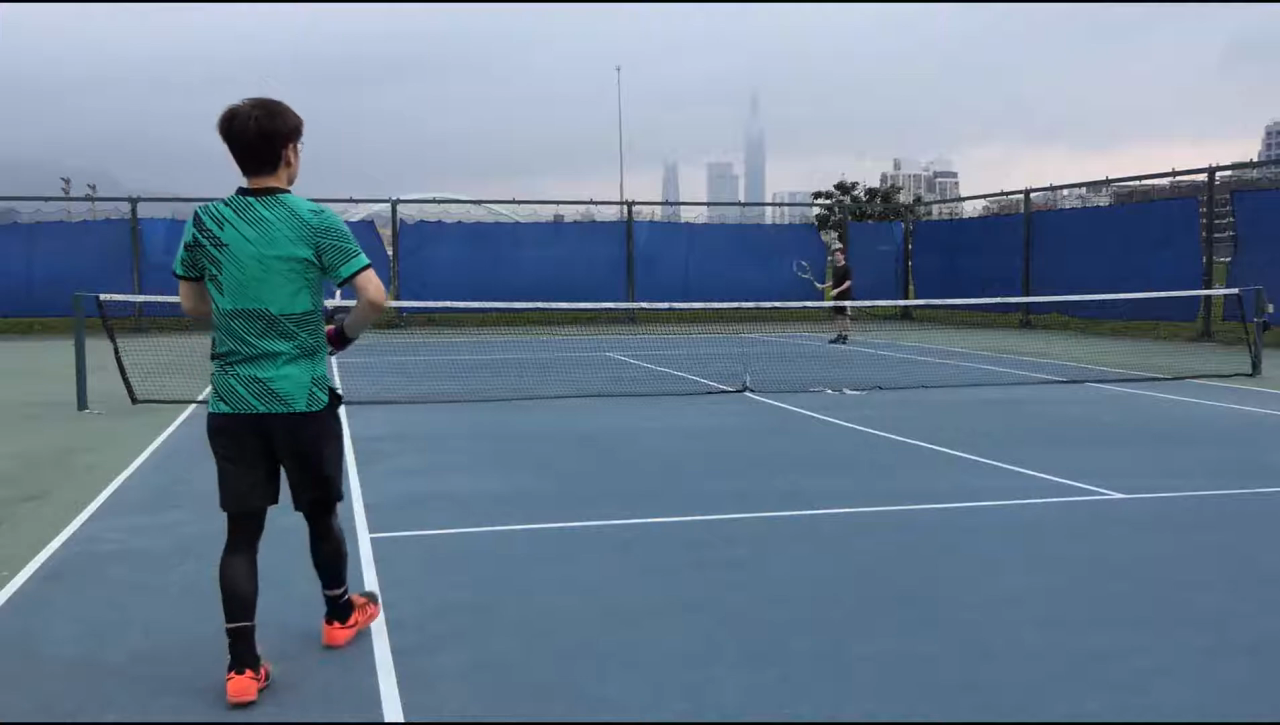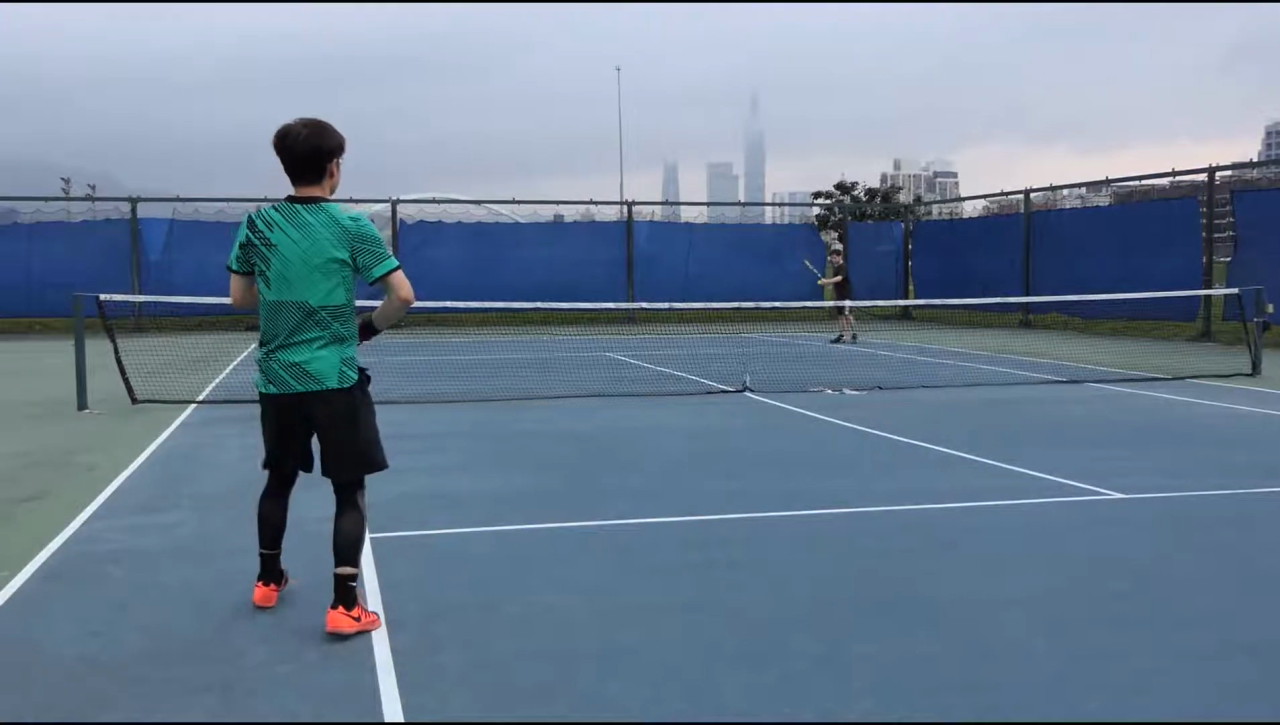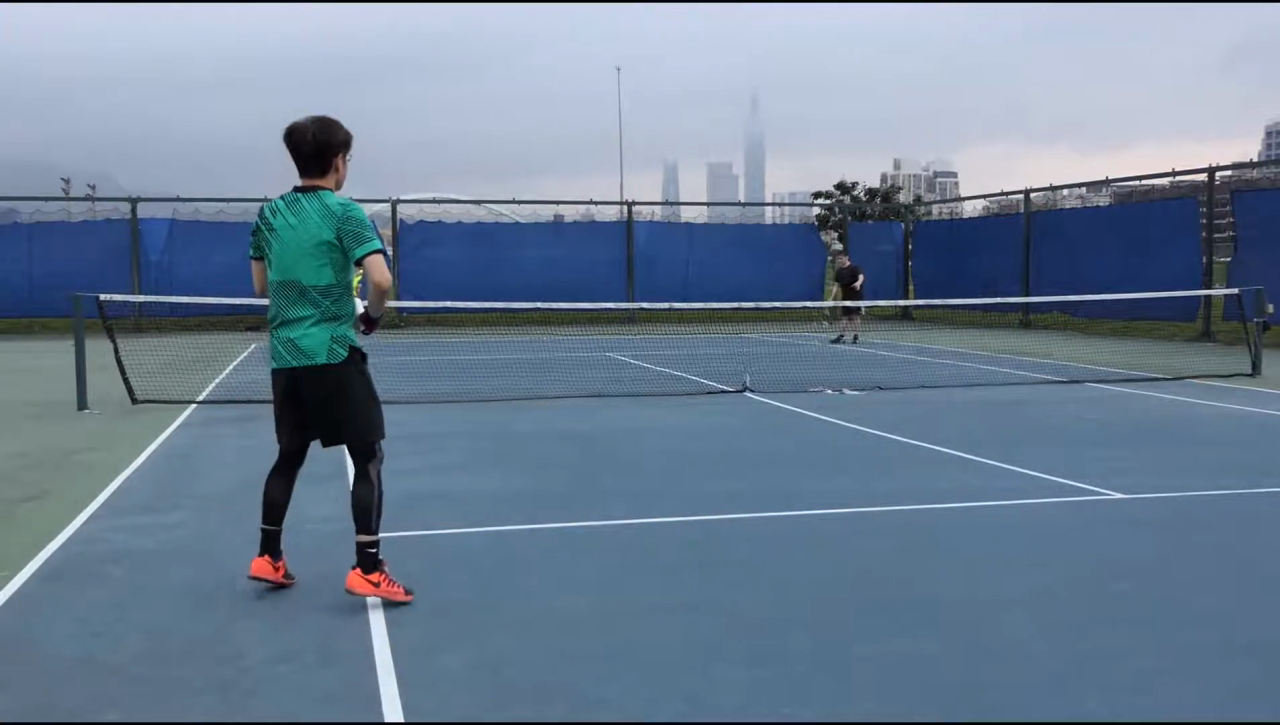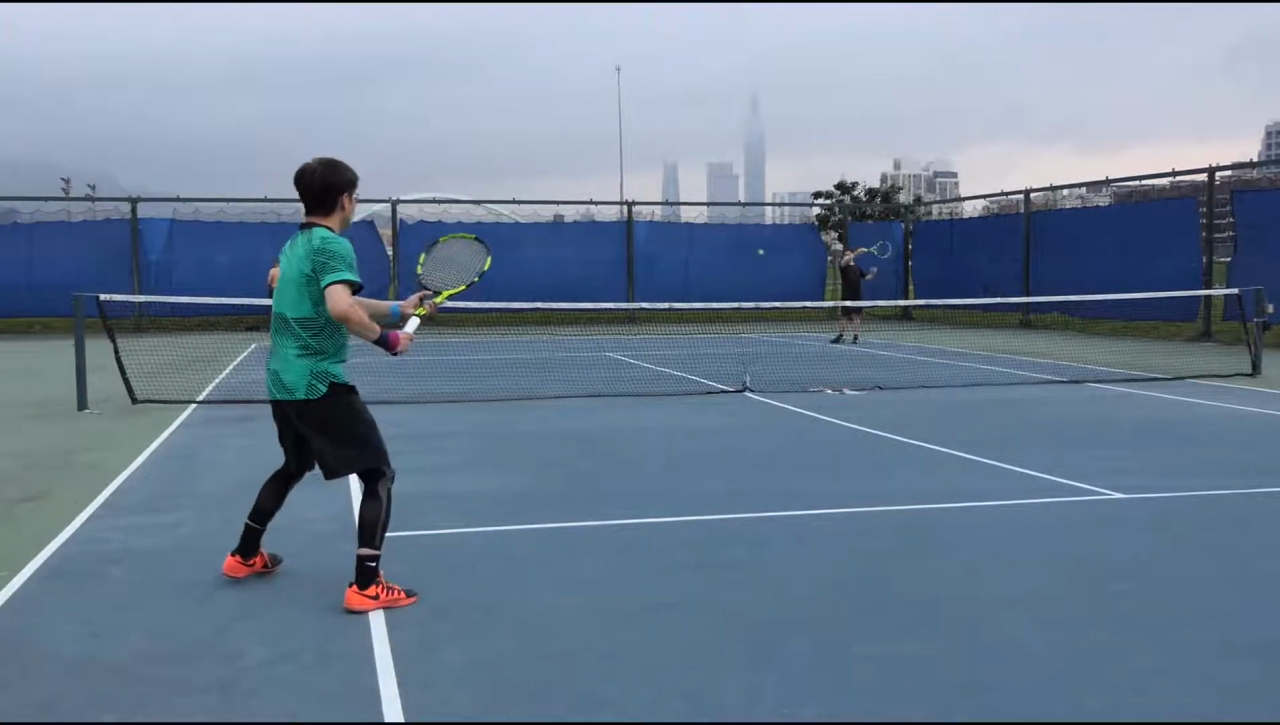
dt=0.5s
person 1, frame 1
left shoulder: (205, 222)
right shoulder: (317, 221)
left elbow: (192, 306)
right elbow: (374, 297)
right wrist: (342, 334)
left hip: (233, 400)
right hip: (303, 396)
left knee: (243, 528)
right knee: (322, 512)
left ankle: (241, 665)
right ankle: (340, 616)
person 1, frame 2
left shoulder: (257, 224)
right shoulder: (352, 227)
left elbow: (240, 297)
right elbow: (404, 295)
right wrist: (369, 326)
left hip: (277, 379)
right hip: (336, 379)
left knee: (280, 479)
right knee: (349, 490)
left ankle: (268, 579)
right ankle: (345, 605)
person 1, frame 3
left shoulder: (270, 214)
right shoulder: (345, 213)
left elbow: (260, 283)
right elbow: (381, 279)
right wrist: (370, 316)
left hip: (285, 356)
right hip: (333, 356)
left knee: (289, 455)
right knee: (368, 457)
left ankle: (268, 558)
right ankle: (369, 570)
person 1, frame 4
left shoulder: (294, 246)
right shoulder: (333, 245)
right elbow: (340, 308)
left wrist: (397, 309)
right wrist: (385, 338)
left hip: (283, 384)
right hip: (321, 385)
left knee: (294, 465)
right knee: (378, 474)
left ankle: (245, 555)
right ankle: (366, 585)
